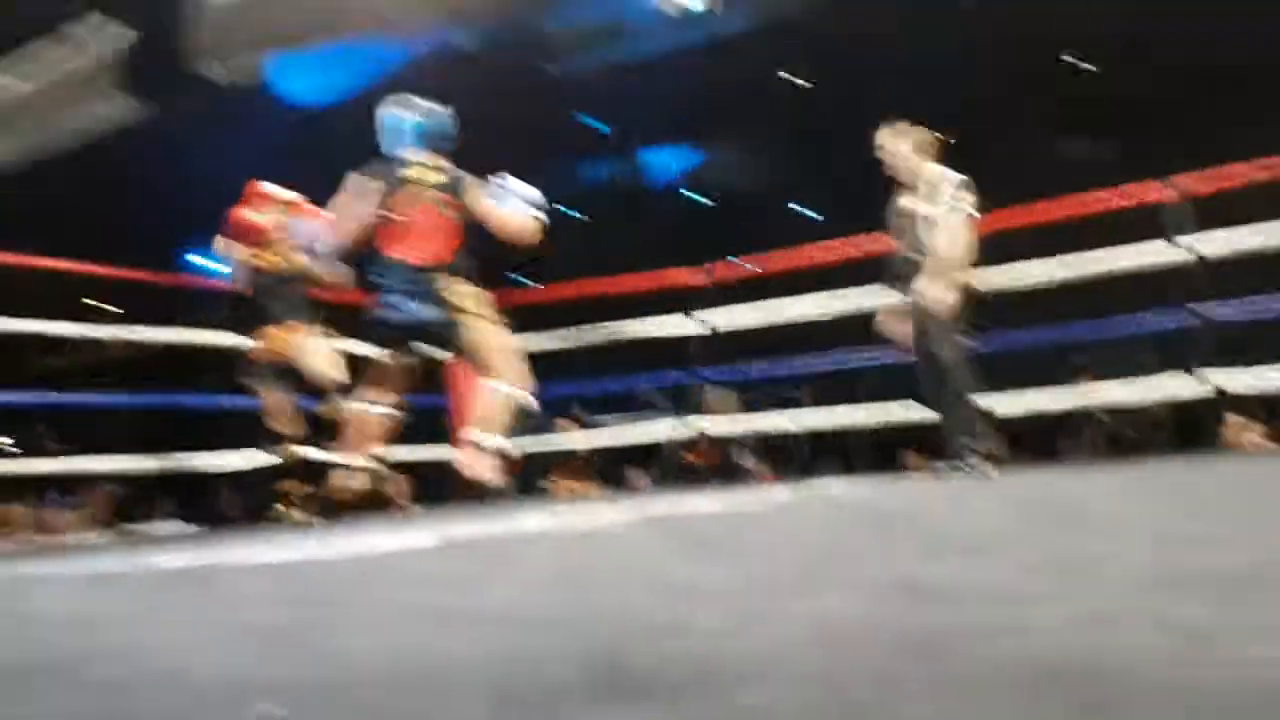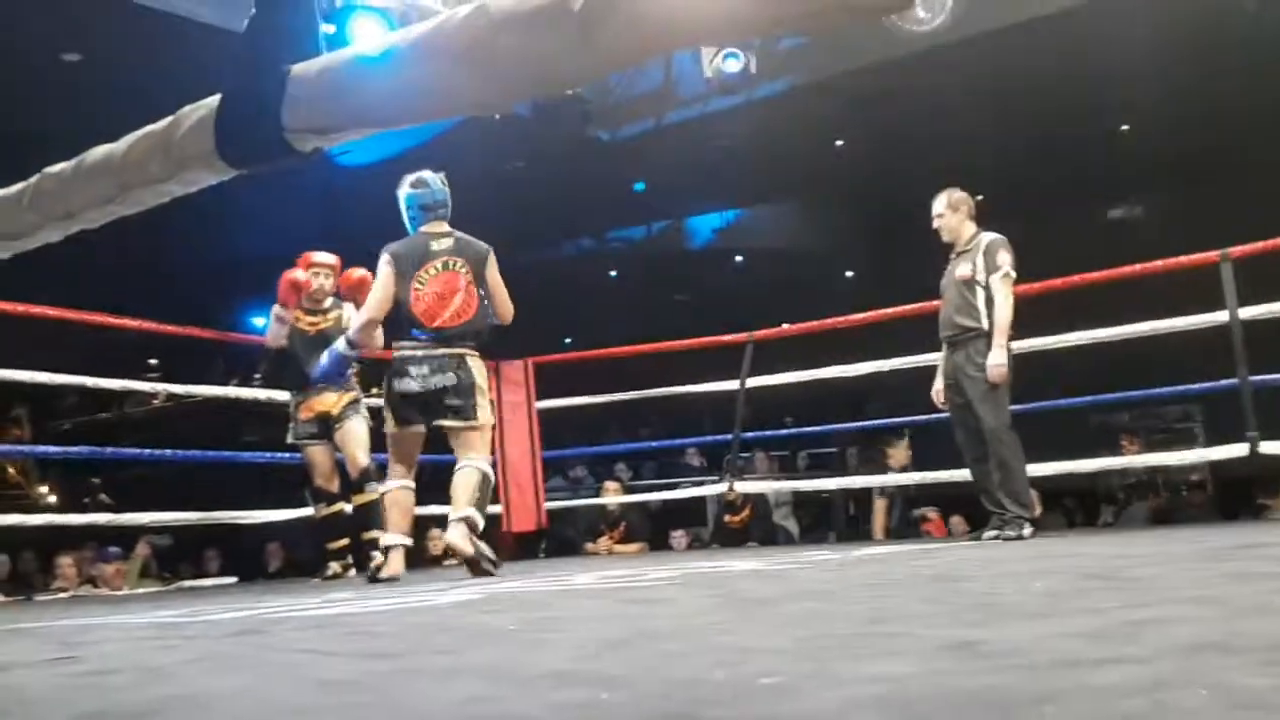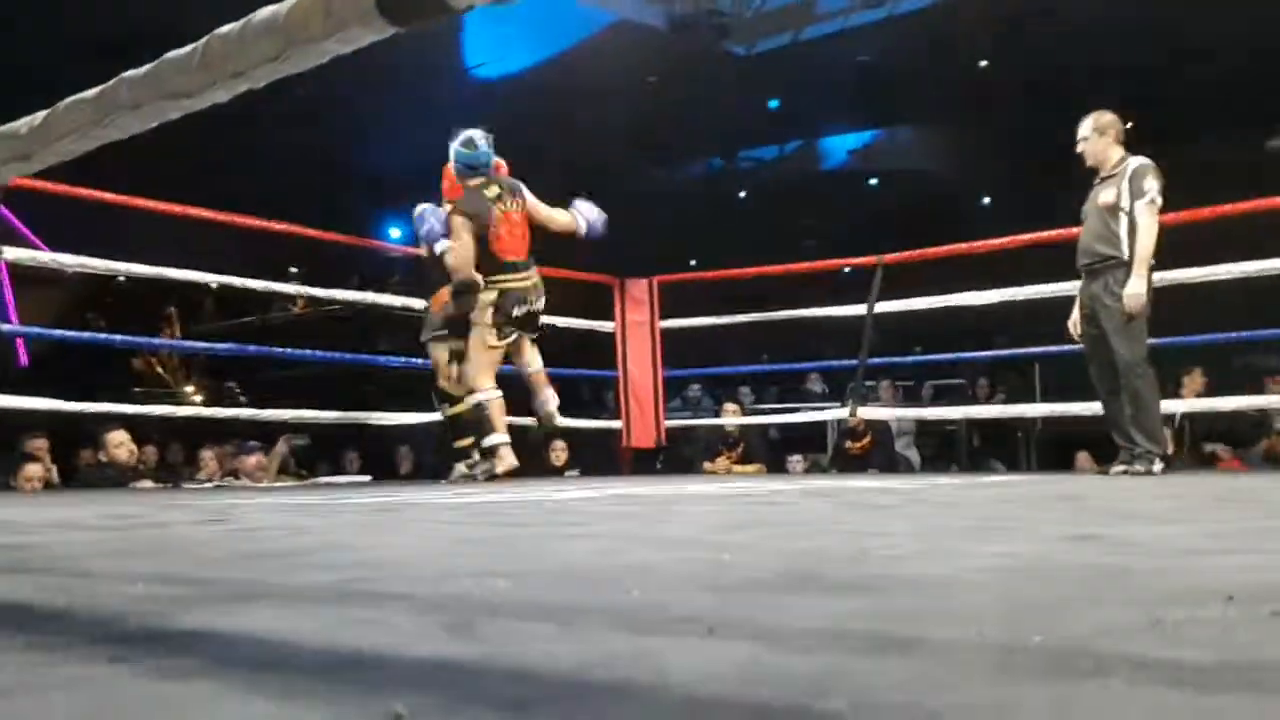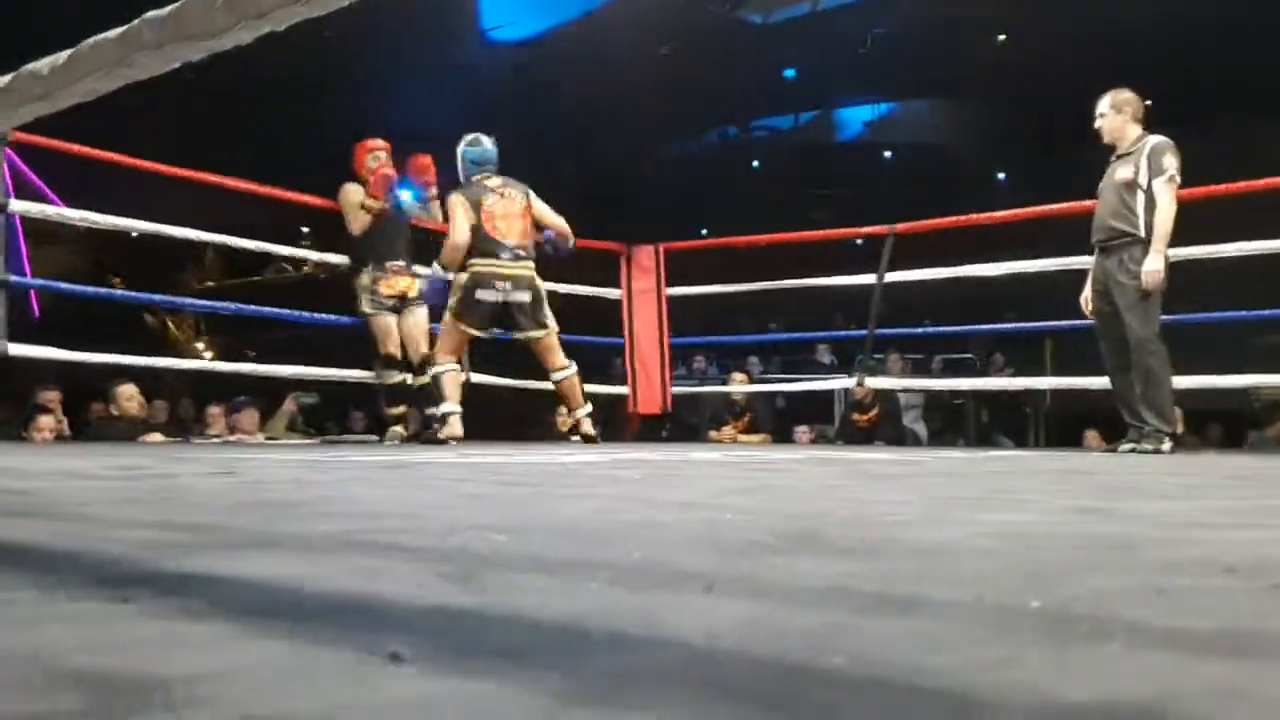
dt=0.7s
person 1, frame 1
left shoulder: (376, 180)
right shoulder: (461, 185)
left elbow: (341, 233)
right elbow: (521, 232)
right wrist: (529, 204)
left hip: (396, 302)
right hip: (449, 297)
left knee: (382, 387)
right knee: (509, 374)
right ankle: (483, 453)
person 1, frame 2
left shoulder: (396, 254)
right shoulder: (479, 252)
left elbow: (372, 314)
right elbow: (504, 315)
left wrist: (339, 353)
left hip: (407, 367)
right hip: (455, 366)
left knee: (403, 465)
right knee: (474, 457)
left ankle: (395, 554)
right ankle: (462, 529)
person 1, frame 3
left shoulder: (462, 211)
right shoulder: (514, 187)
left elbow: (464, 267)
right elbow: (556, 222)
right wrist: (581, 221)
left hip: (499, 295)
right hip: (529, 286)
left knee: (478, 375)
right knee: (521, 346)
left ankle: (502, 452)
right ankle: (545, 399)
person 1, frame 4
left shoulder: (462, 197)
right shoulder: (521, 190)
left elbow: (458, 242)
right elbow: (562, 230)
left wrist: (443, 270)
right wrist: (562, 242)
left hip: (481, 279)
right hip: (523, 281)
left knee: (446, 353)
right knee: (553, 358)
left ankle: (450, 421)
right ankle: (584, 423)
person 2, frame 1
left shoulder: (949, 183)
right shoulder: (905, 194)
left elbow: (958, 237)
left wrist: (943, 282)
right wrist: (897, 311)
left hip: (938, 296)
right hip: (917, 297)
left knee: (950, 363)
right knee: (930, 373)
left ankle: (974, 449)
right ankle: (958, 449)
person 2, frame 2
left shoulder: (991, 244)
right shoulder: (954, 260)
left elbow: (1003, 297)
left wrist: (998, 347)
right wrist: (941, 370)
left hip: (982, 351)
right hip: (956, 355)
left knee: (997, 429)
right knee: (971, 440)
left ankle: (1019, 516)
right ankle: (998, 516)
person 2, frame 3
left shoulder: (1138, 169)
right shoulder: (1099, 184)
left elbow: (1147, 222)
left wrist: (1139, 277)
right wrist: (1079, 301)
left hip: (1121, 280)
right hip: (1093, 285)
left knee: (1131, 363)
right knee: (1103, 371)
left ankle: (1149, 452)
right ankle: (1127, 450)
person 2, frame 4
left shoulder: (1156, 148)
right shoulder: (1115, 164)
left elbow: (1166, 202)
left wrist: (1156, 253)
right wrist: (1092, 277)
left hip: (1135, 257)
right hip: (1106, 262)
left knee: (1144, 340)
right knee: (1115, 350)
left ankle: (1159, 430)
right ankle: (1137, 428)
person 3, frame 1
left shoulder: (298, 241)
right shoulder: (239, 244)
left elbow: (334, 277)
right elbow: (238, 283)
left wrist: (322, 245)
right wrist: (239, 251)
left hip: (301, 332)
right hip: (265, 344)
left knee: (331, 379)
right knee: (279, 421)
person 3, frame 2
left shoulder: (346, 309)
right shoulder: (285, 310)
left elbow: (372, 344)
right elbow: (273, 343)
right wrist: (285, 308)
left hip: (344, 397)
right hip: (307, 406)
left knee: (361, 466)
right knee: (323, 481)
left ankle: (375, 550)
right ankle: (340, 559)
person 3, frame 3
right shoulder: (428, 214)
right elbow: (431, 236)
left hip: (472, 295)
right hip: (441, 303)
right knee: (445, 382)
right ankle: (465, 457)
person 3, frame 4
left shoulder: (399, 197)
right shoulder: (352, 191)
left elbow: (434, 219)
right elbow: (356, 226)
left wrist: (429, 188)
right wrist: (376, 196)
left hip: (408, 279)
right hip: (375, 280)
left knee: (421, 353)
right knee: (390, 352)
right ankle: (396, 425)
